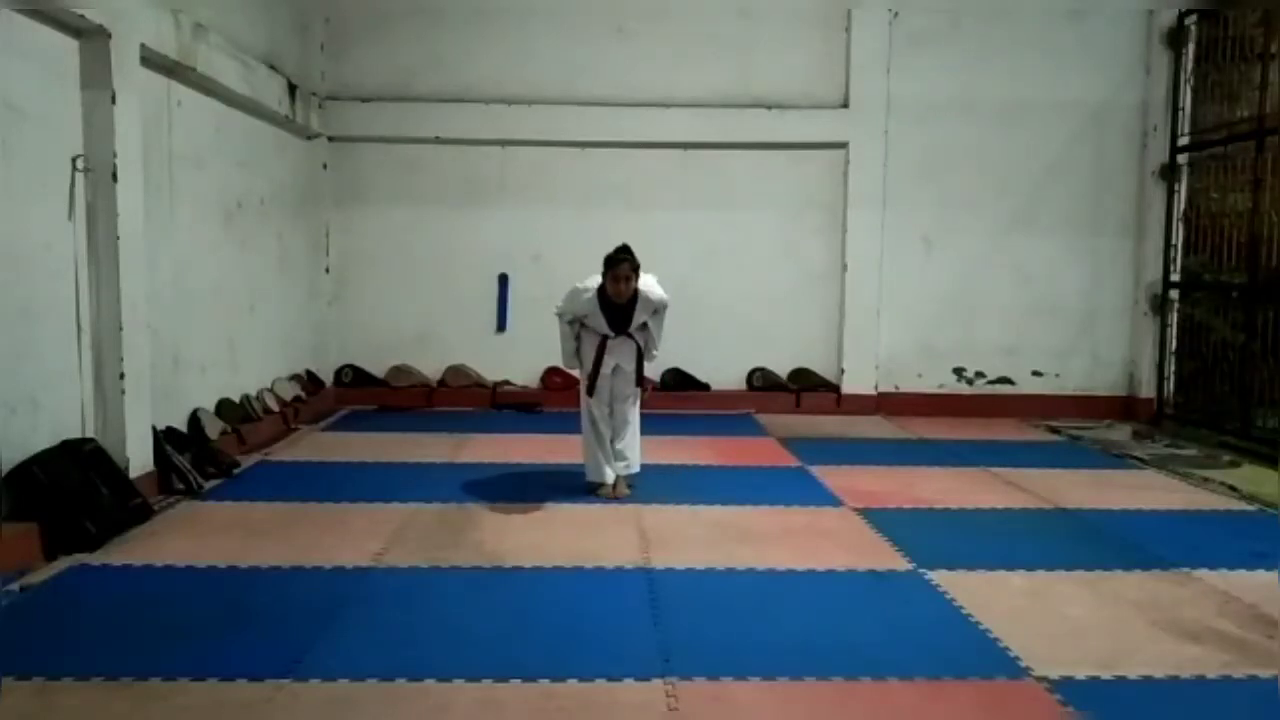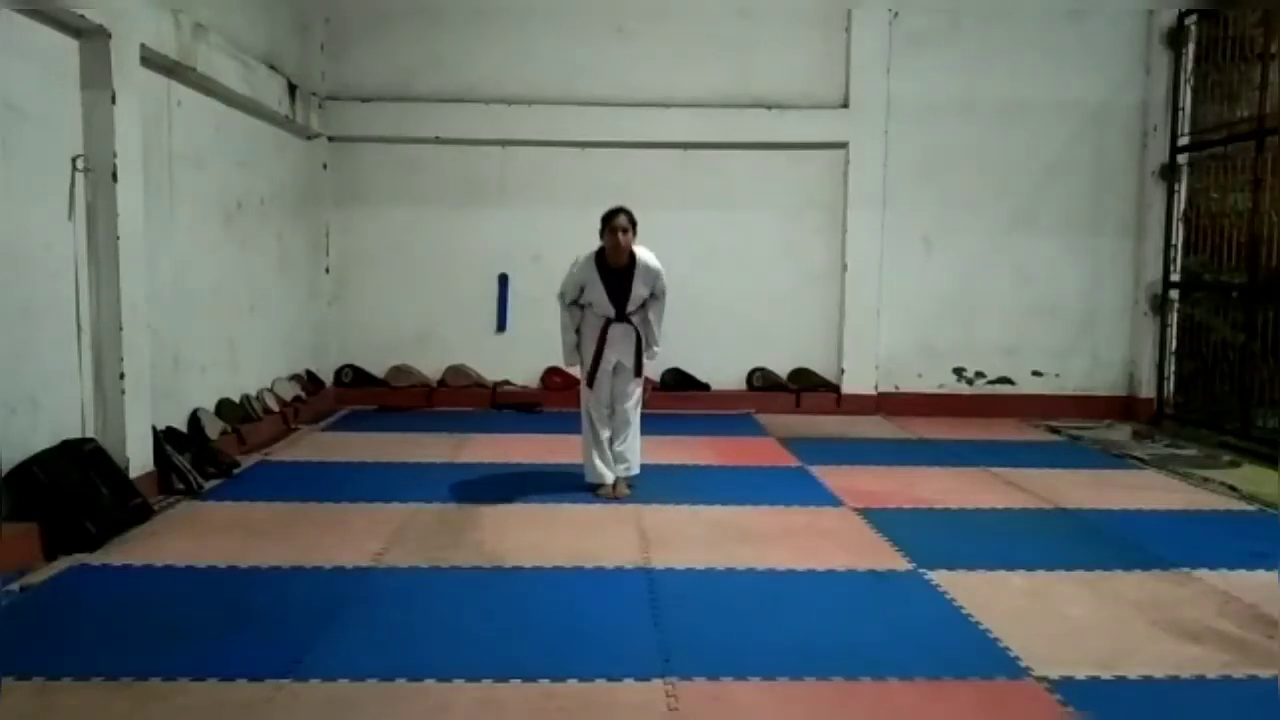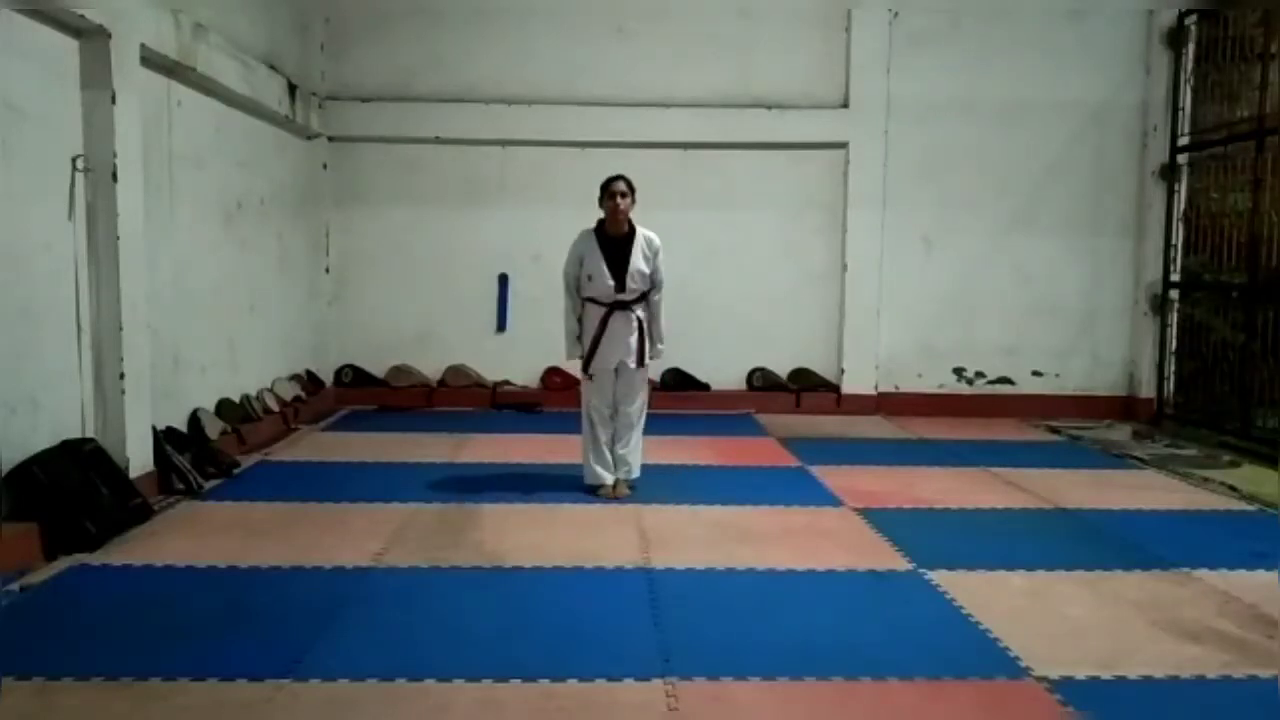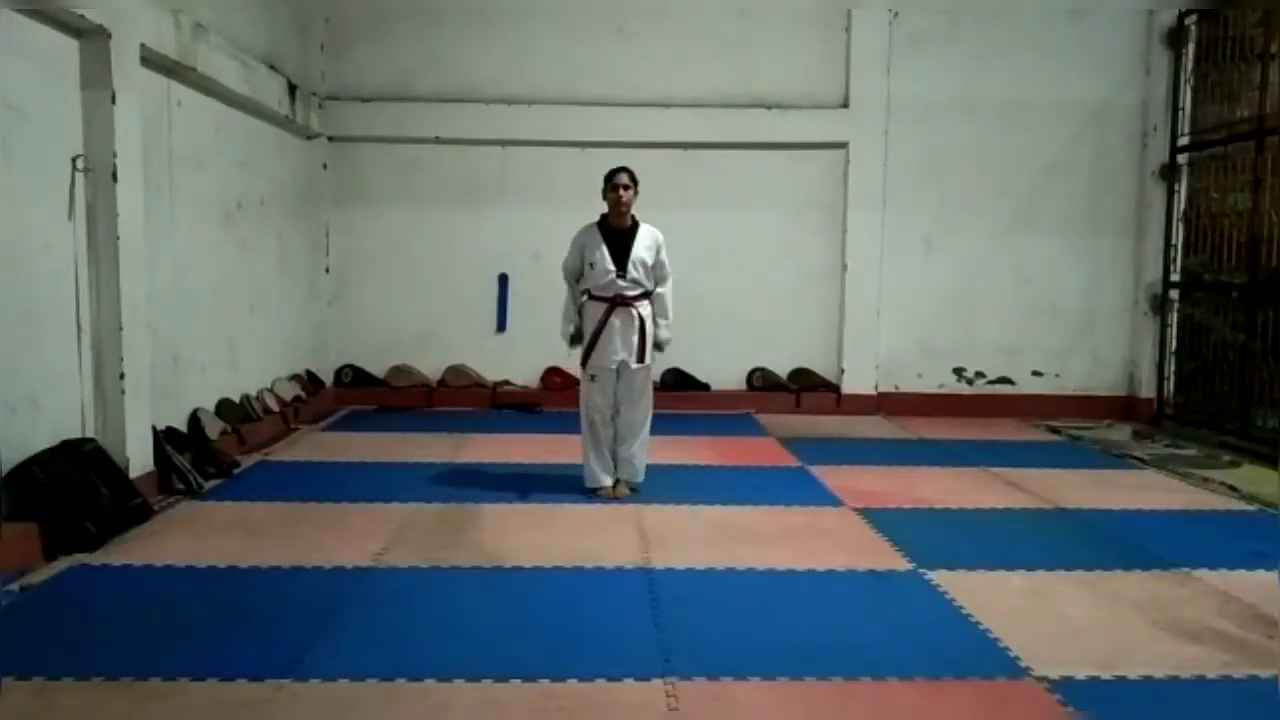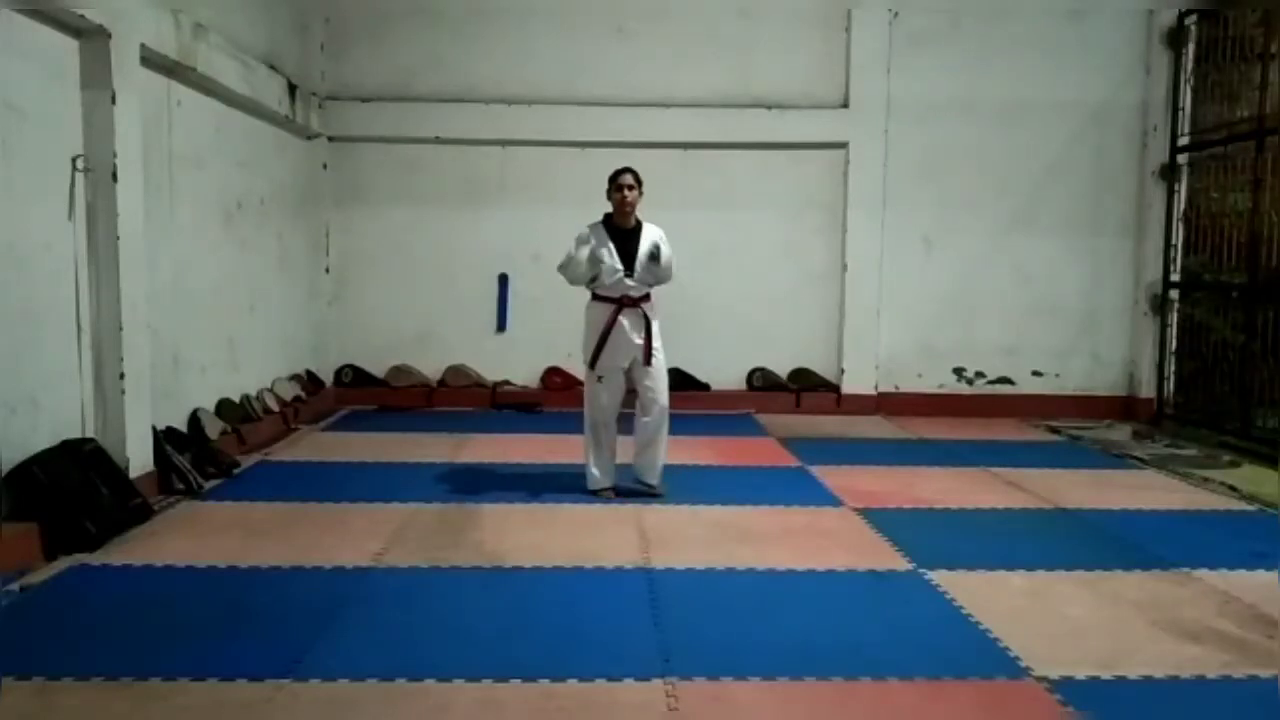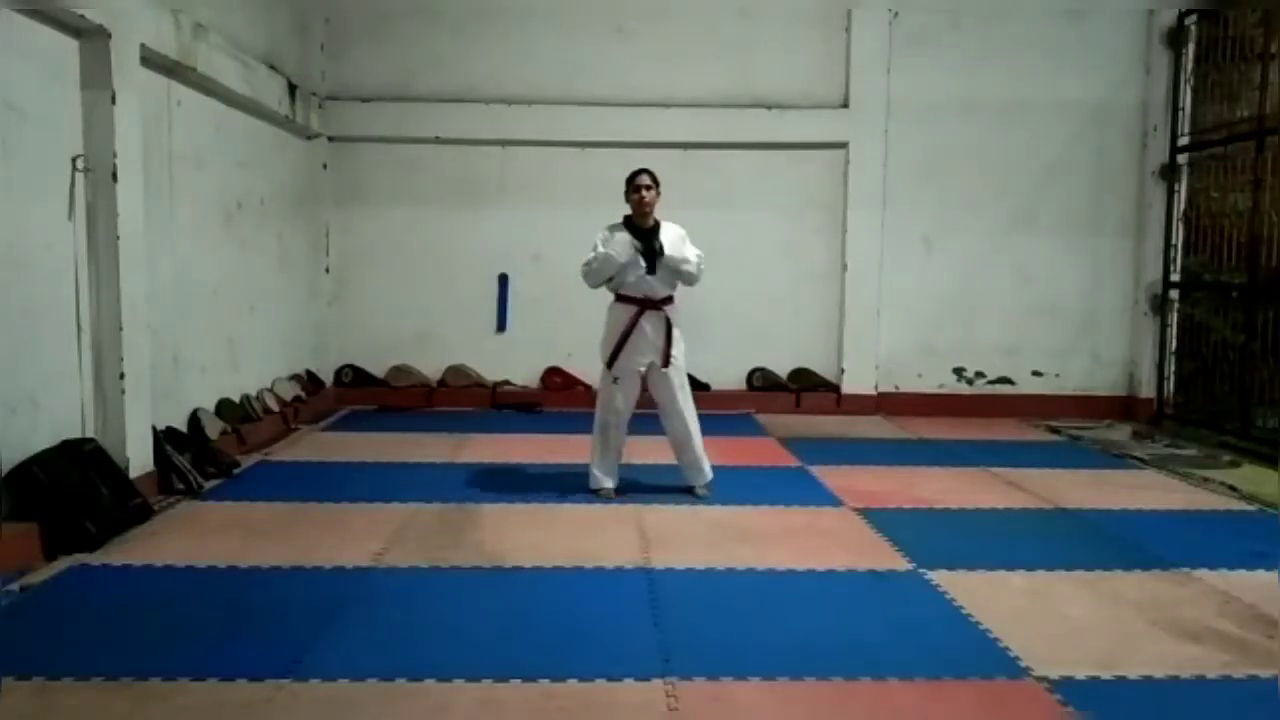
dt=0.3s
person 1, frame 1
left shoulder: (652, 294)
right shoulder: (584, 295)
left elbow: (660, 311)
right elbow: (564, 317)
left wrist: (650, 346)
right wrist: (572, 355)
left hip: (630, 345)
right hip: (595, 345)
left knee: (626, 406)
right knee: (597, 407)
left ankle: (622, 474)
right ankle: (604, 476)
person 1, frame 2
left shoulder: (649, 266)
right shoulder: (583, 267)
left elbow: (658, 298)
right elbow: (566, 302)
left wrist: (651, 341)
right wrist: (571, 349)
left hip: (631, 336)
right hip: (596, 336)
left knee: (627, 406)
right knee: (597, 406)
left ankle: (622, 474)
right ankle: (603, 475)
person 1, frame 3
left shoulder: (649, 242)
right shoulder: (584, 242)
left elbow: (656, 292)
right elbow: (572, 292)
left wrist: (657, 341)
right wrist: (574, 341)
left hip: (634, 327)
right hip: (597, 327)
left knee: (631, 406)
right knee: (598, 406)
left ankle: (623, 474)
right ankle: (602, 476)
person 1, frame 4
left shoulder: (651, 237)
right shoulder: (586, 236)
left elbow: (662, 283)
right elbow: (571, 280)
left wrist: (662, 328)
right wrist: (571, 325)
left hip: (637, 324)
right hip: (599, 324)
left knee: (635, 406)
right knee: (597, 407)
left ankle: (625, 475)
right ankle: (601, 477)
person 1, frame 5
left shoulder: (653, 234)
right shoulder: (593, 233)
left elbow: (663, 276)
right elbow: (568, 273)
left wrist: (659, 263)
right wrist: (586, 258)
left hip: (644, 321)
right hip: (605, 322)
left knee: (655, 402)
right knee: (602, 405)
left ankle: (648, 473)
right ankle: (601, 478)
person 1, frame 6
left shoulder: (674, 234)
right shoulder: (613, 236)
left elbow: (695, 273)
right elbow: (590, 276)
left wrist: (667, 255)
right wrist: (622, 252)
left hip: (664, 324)
right hip: (626, 323)
left knee: (678, 405)
right knee: (613, 406)
left ankle: (699, 476)
right ankle: (603, 478)
